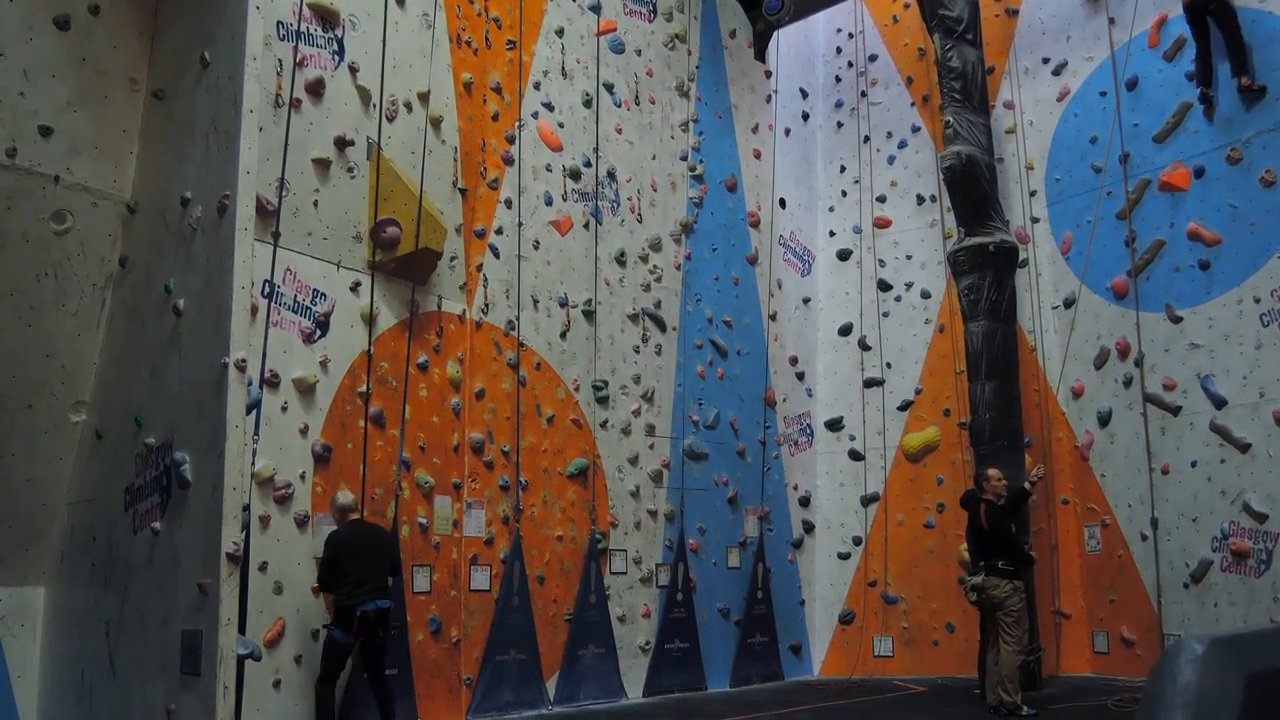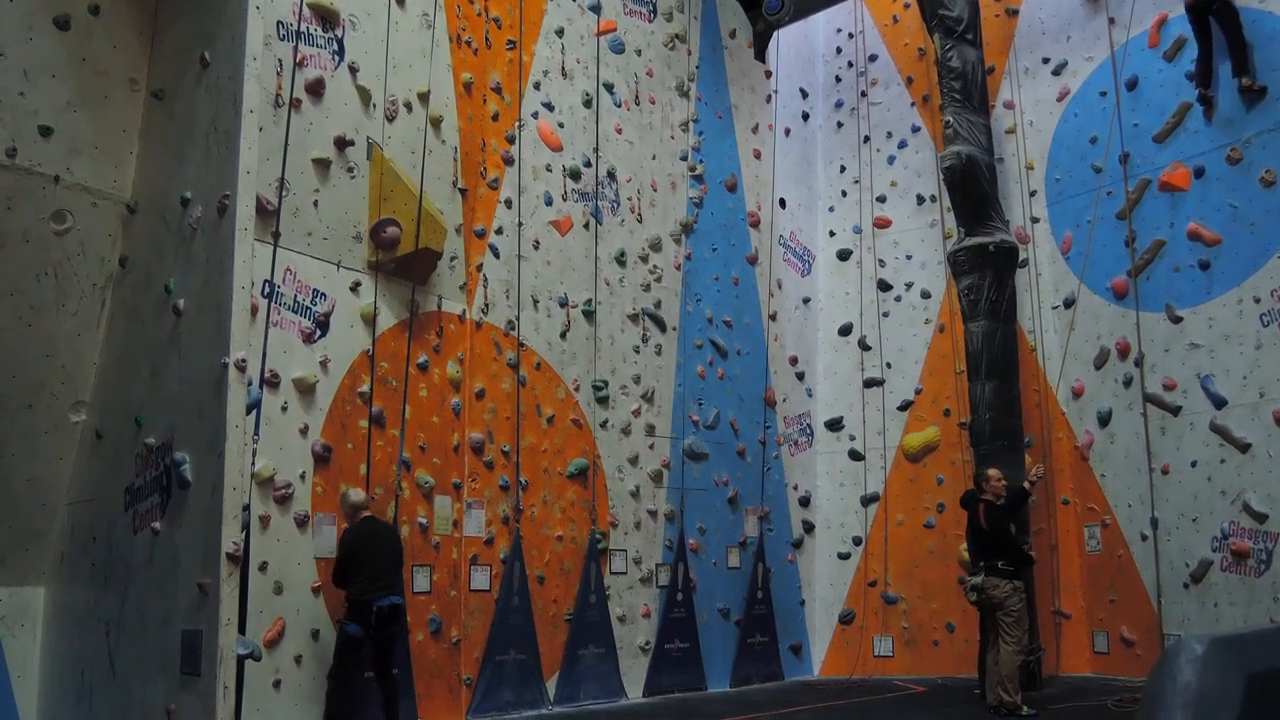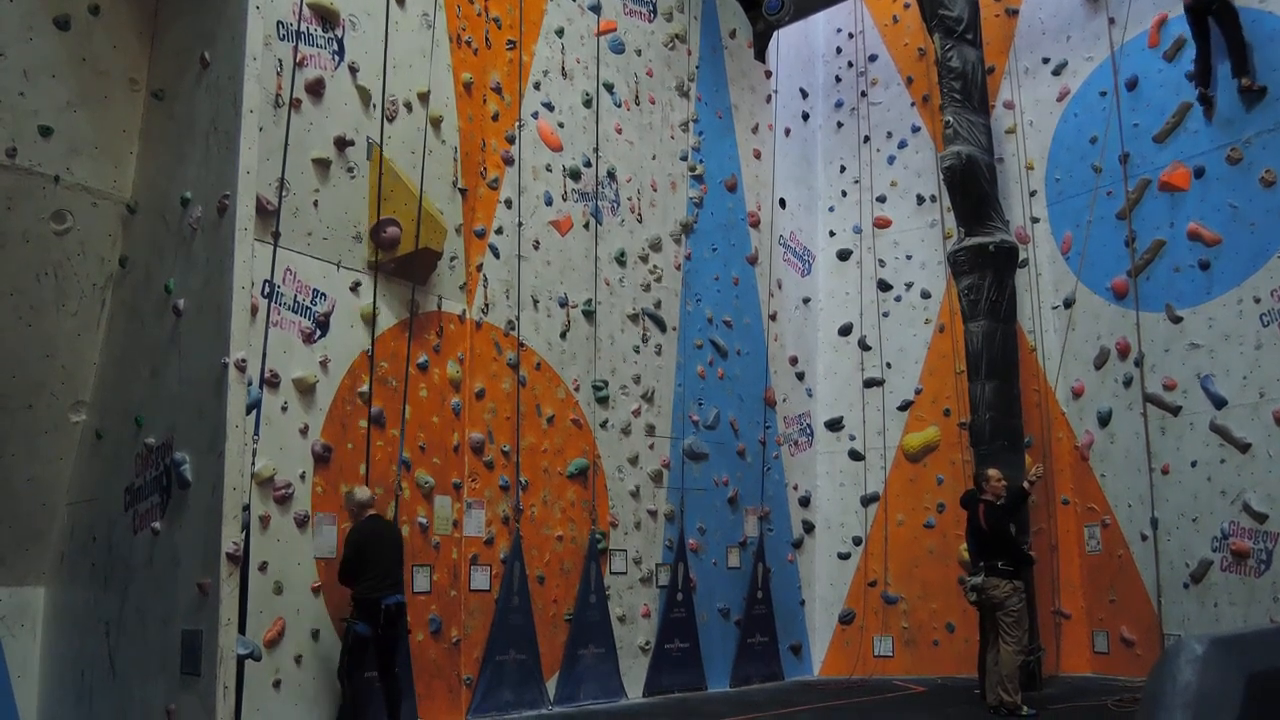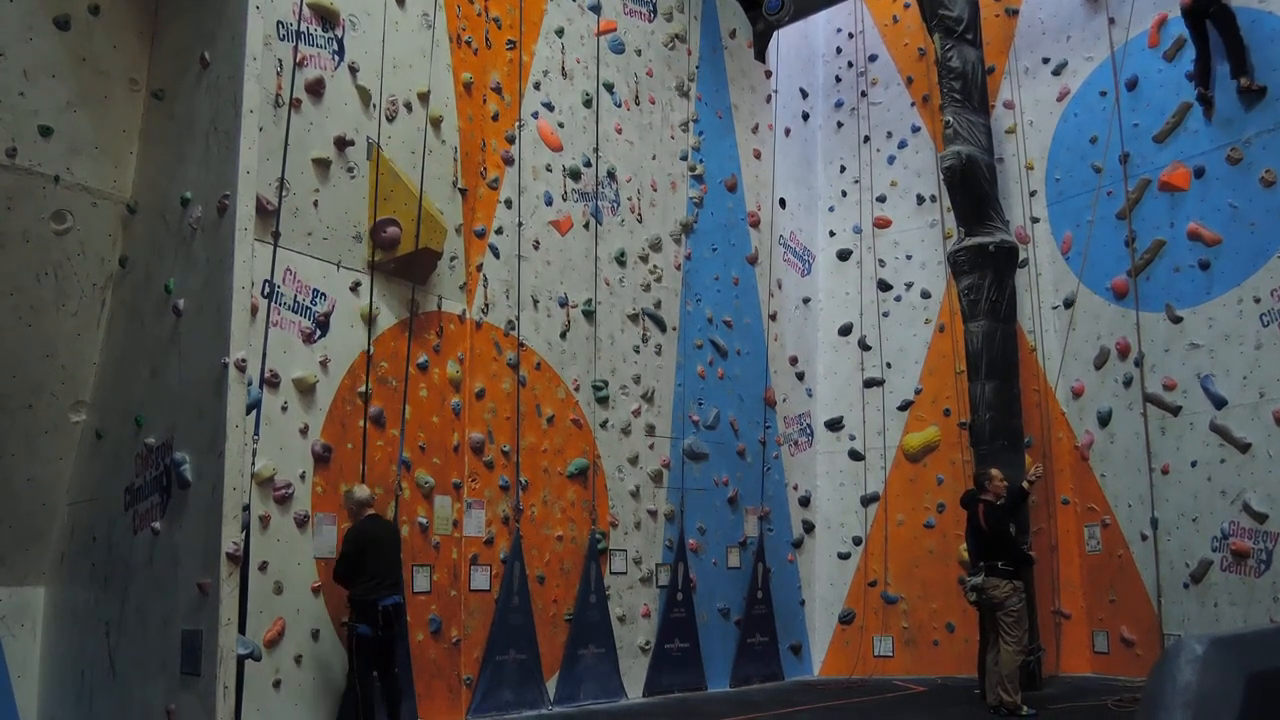
dt=0.2s
person 1, frame 1
left shoulder: (981, 510)
right shoulder: (991, 513)
left elbow: (1011, 506)
right elbow: (1010, 543)
left wrist: (1030, 482)
right wrist: (1029, 559)
left hip: (987, 582)
right hip: (1004, 582)
left knee: (994, 645)
right knee: (1012, 644)
left ankle: (995, 701)
right ankle: (1010, 703)
person 1, frame 2
left shoulder: (980, 510)
right shoulder: (990, 513)
left elbow: (1010, 506)
right elbow: (1009, 544)
left wrist: (1030, 482)
right wrist: (1029, 559)
left hip: (987, 582)
right hip: (1004, 582)
left knee: (994, 645)
right knee: (1012, 644)
left ankle: (994, 701)
right ankle: (1010, 703)
person 1, frame 3
left shoulder: (979, 510)
right shoulder: (990, 513)
left elbow: (1010, 506)
right elbow: (1009, 544)
left wrist: (1029, 482)
right wrist: (1029, 559)
left hip: (986, 582)
right hip: (1004, 582)
left knee: (994, 645)
right knee: (1012, 644)
left ankle: (995, 701)
right ankle: (1010, 703)
person 1, frame 4
left shoulder: (979, 510)
right shoulder: (990, 513)
left elbow: (1009, 506)
right elbow: (1009, 545)
left wrist: (1028, 482)
right wrist: (1029, 559)
left hip: (986, 582)
right hip: (1004, 583)
left knee: (994, 645)
right knee: (1013, 644)
left ankle: (995, 701)
right ankle: (1010, 703)
person 2, frame 1
left shoulder: (336, 538)
right shoulder: (382, 534)
left elbow: (324, 583)
right elbow: (396, 570)
left hip: (349, 614)
right hip: (380, 612)
left knee: (326, 681)
right knee: (377, 675)
person 2, frame 2
left shoulder: (352, 534)
right shoulder: (391, 531)
left elbow: (338, 578)
left hip: (363, 610)
right hip: (392, 608)
left knee: (340, 676)
right knee: (385, 672)
person 2, frame 3
left shoulder: (358, 532)
right shoulder: (393, 529)
left elbow: (345, 575)
left hip: (369, 608)
right hip: (396, 605)
left knee: (348, 673)
right knee: (389, 671)
person 2, frame 4
left shoulder: (357, 532)
right shoulder: (391, 529)
left elbow: (340, 574)
left wrist: (354, 583)
left hip: (367, 609)
right hip: (393, 605)
left knee: (360, 675)
right knee: (388, 671)
